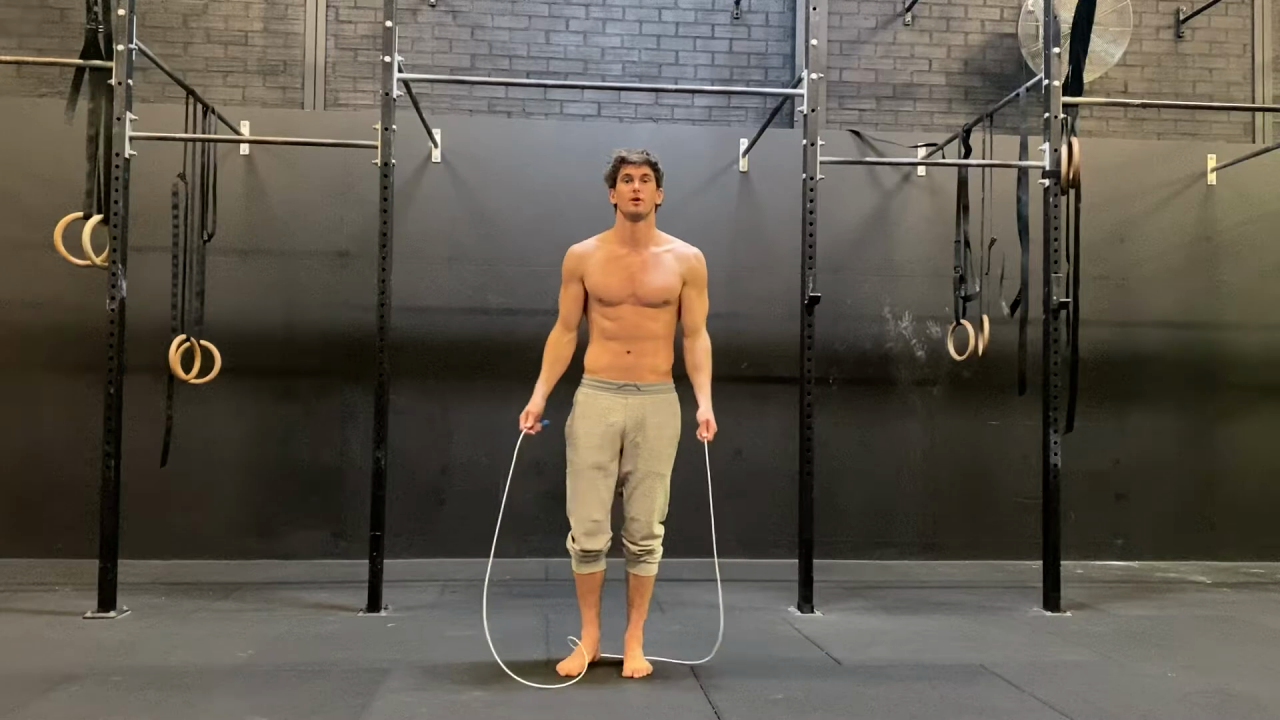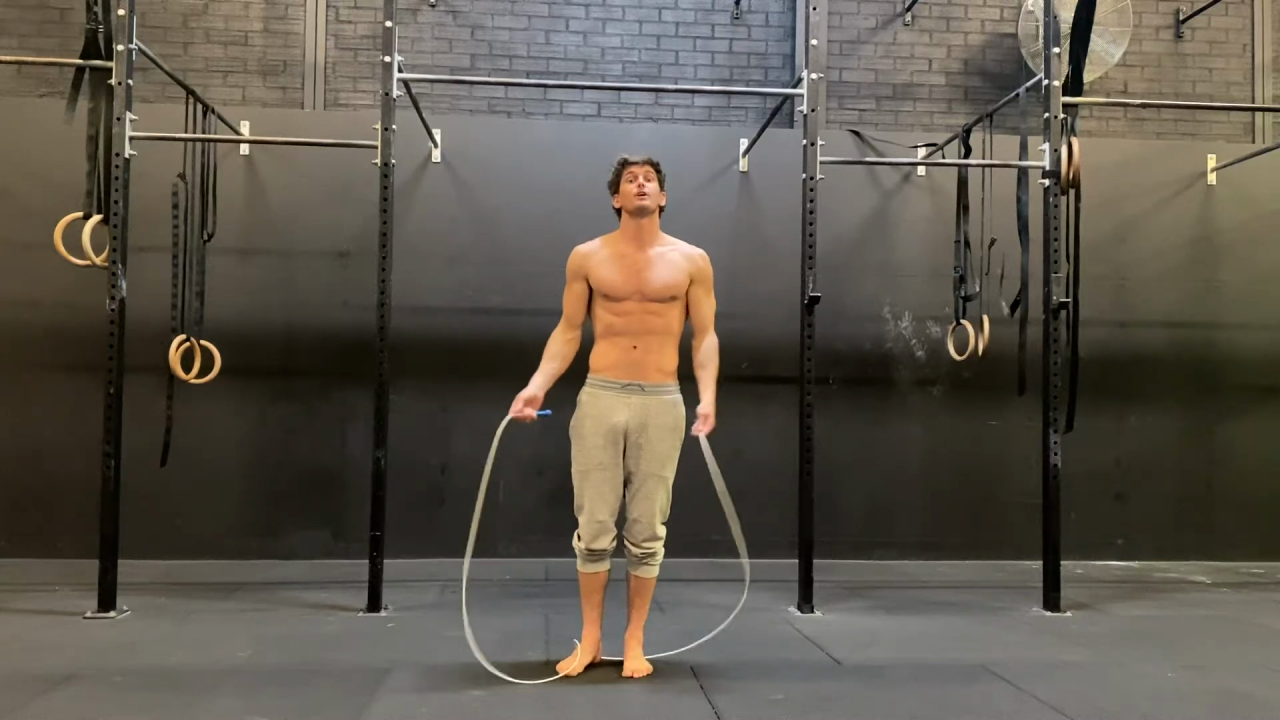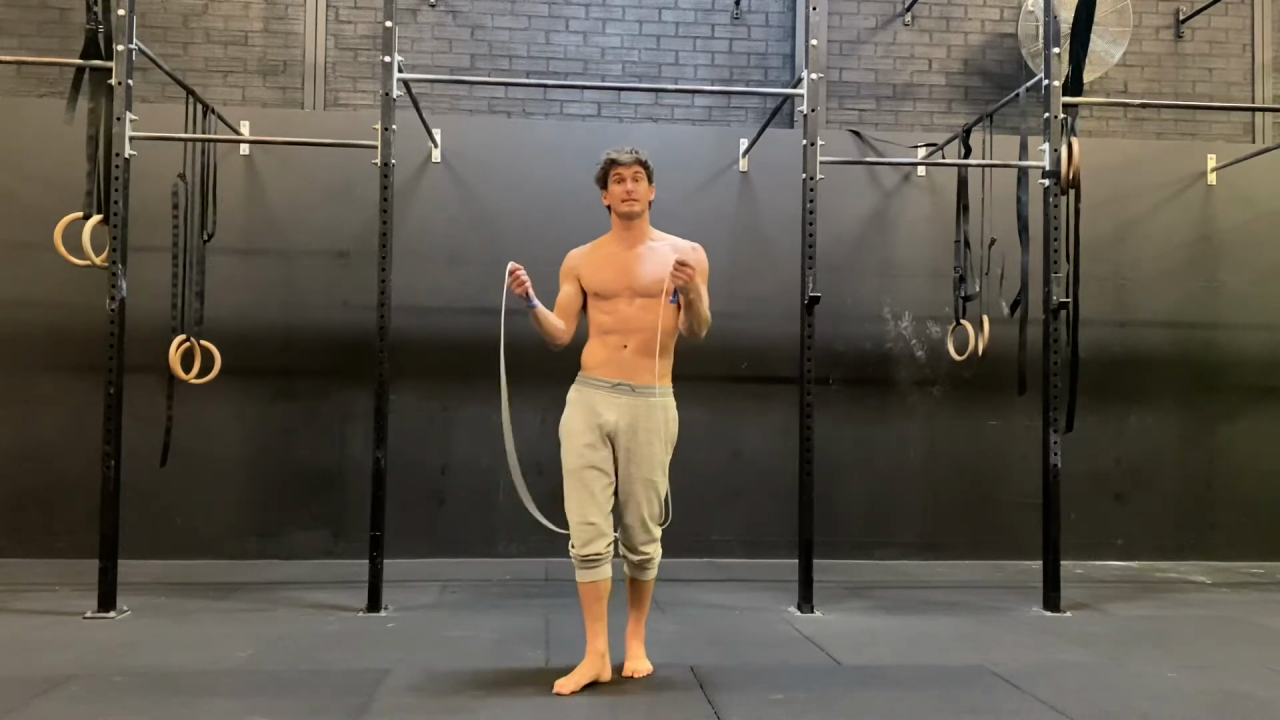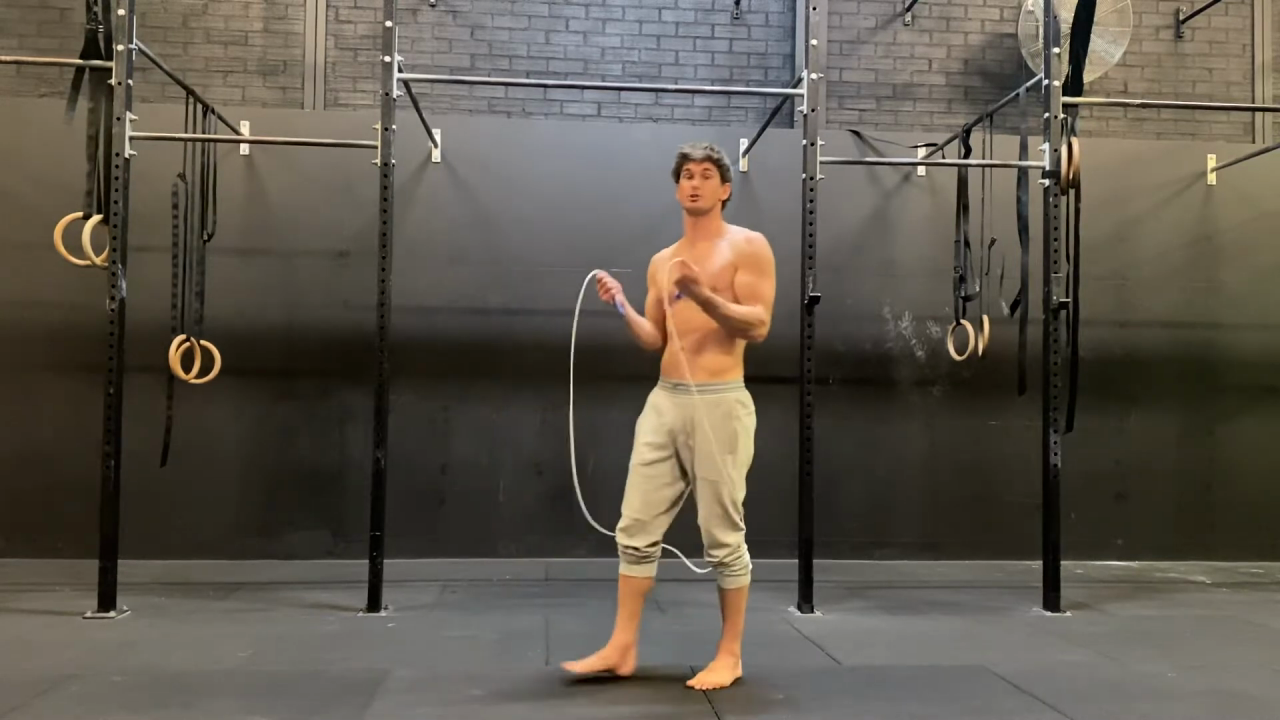
dt=1s
person 1, frame 1
left shoulder: (686, 260)
right shoulder: (582, 256)
left elbow: (695, 336)
right elbow: (565, 331)
left wrist: (704, 401)
right wrist: (540, 394)
left hip: (657, 403)
right hip: (595, 399)
left knee: (644, 531)
right knee: (587, 527)
left ankle: (634, 642)
right ankle: (588, 639)
person 1, frame 2
left shoulder: (692, 261)
right shoulder: (586, 257)
left elbow: (704, 336)
right elbow: (568, 331)
left wrist: (707, 396)
right wrist: (537, 386)
left hip: (663, 403)
right hip: (600, 399)
left knee: (647, 530)
right knee: (594, 527)
left ankle: (634, 642)
right ankle: (590, 639)
person 1, frame 3
left shoulder: (684, 253)
right shoulder: (580, 260)
left elbow: (698, 331)
right elbow: (560, 334)
left wrist: (690, 294)
right wrist: (531, 301)
left hip: (649, 404)
right hip: (588, 400)
left knee: (642, 533)
right knee: (589, 533)
left ankle: (636, 638)
right ankle: (596, 654)
person 1, frame 4
left shoulder: (749, 247)
right shoulder: (661, 261)
left elbow: (757, 325)
right elbow: (653, 339)
left wrist: (702, 295)
right wrist: (620, 305)
left hip: (720, 403)
right hip: (663, 401)
left knee: (723, 536)
right knee: (636, 527)
left ankle: (729, 655)
right ankle: (621, 648)
